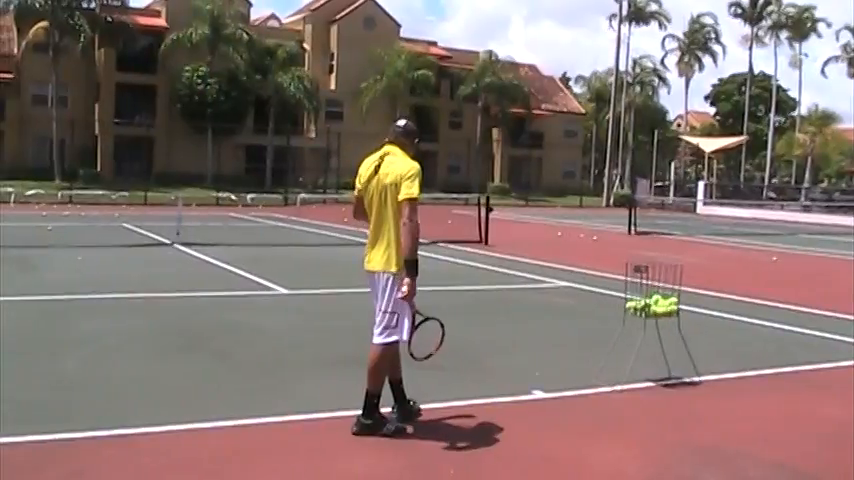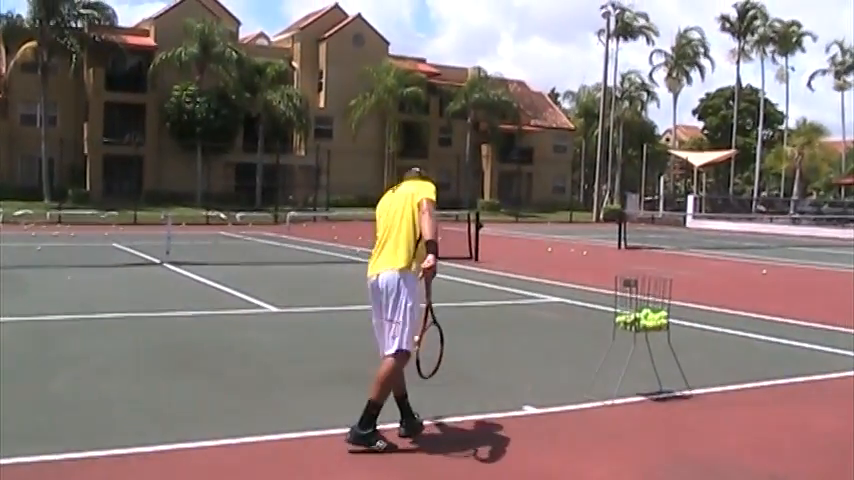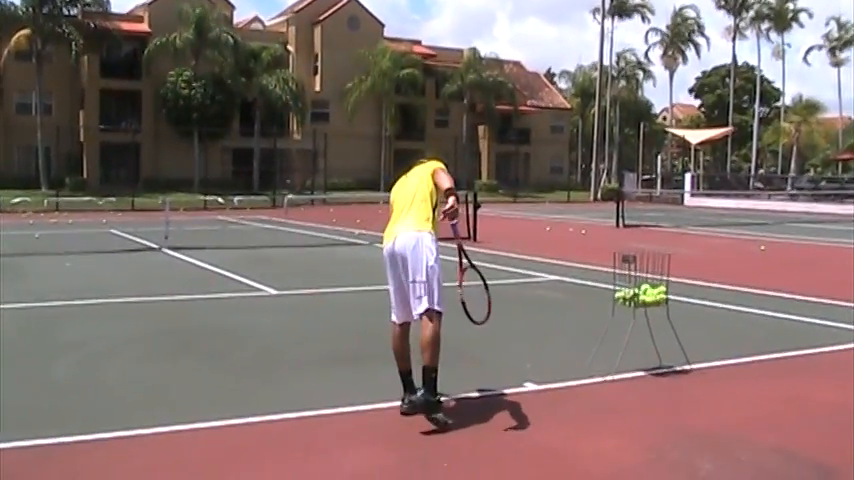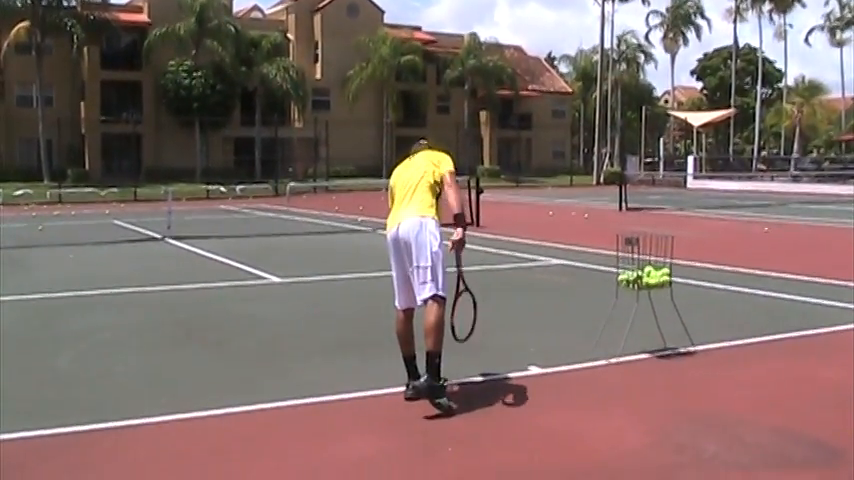
dt=0.7s
person 1, frame 1
left shoulder: (367, 164)
right shoulder: (408, 167)
left elbow: (358, 212)
right elbow: (408, 222)
right wrist: (411, 272)
left hip: (375, 259)
right hip: (394, 263)
left knee: (390, 335)
right knee: (386, 338)
left ankle: (401, 403)
right ankle: (369, 416)
person 1, frame 2
left shoulder: (387, 197)
right shoulder: (424, 187)
right elbow: (426, 214)
right wrist: (432, 251)
left hip: (376, 271)
right hip: (400, 272)
left knee: (394, 350)
right knee: (397, 352)
left ankle: (408, 418)
right ankle: (364, 428)
person 1, frame 3
left shoulder: (399, 184)
right shoulder: (431, 167)
right elbow: (442, 175)
right wrist: (451, 196)
left hip: (391, 241)
right hip: (417, 237)
left knee: (400, 320)
right knee: (431, 313)
left ankle: (409, 394)
right ankle: (428, 394)
person 1, frame 4
left shoulder: (398, 170)
right shoulder: (439, 157)
right elbow: (450, 186)
right wrist: (459, 224)
left hip: (394, 227)
right hip: (420, 223)
left knee: (404, 306)
right knee: (434, 298)
left ankle: (413, 379)
right ankle: (432, 379)
